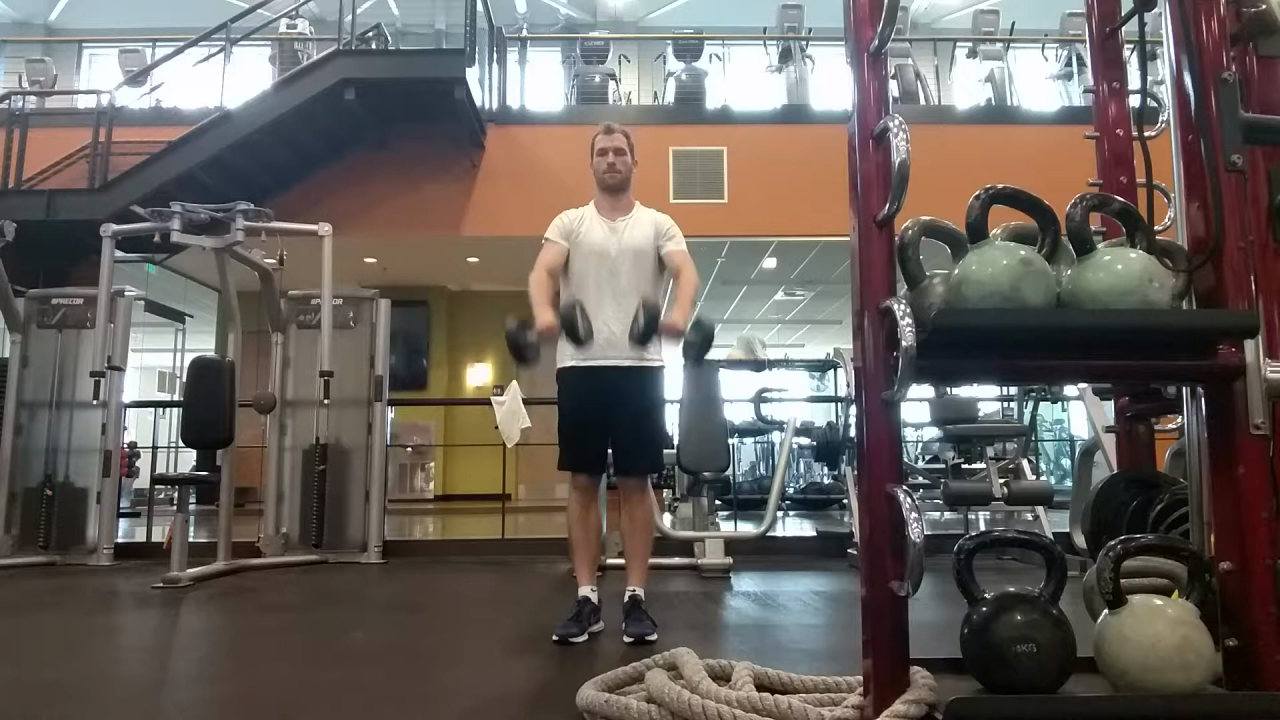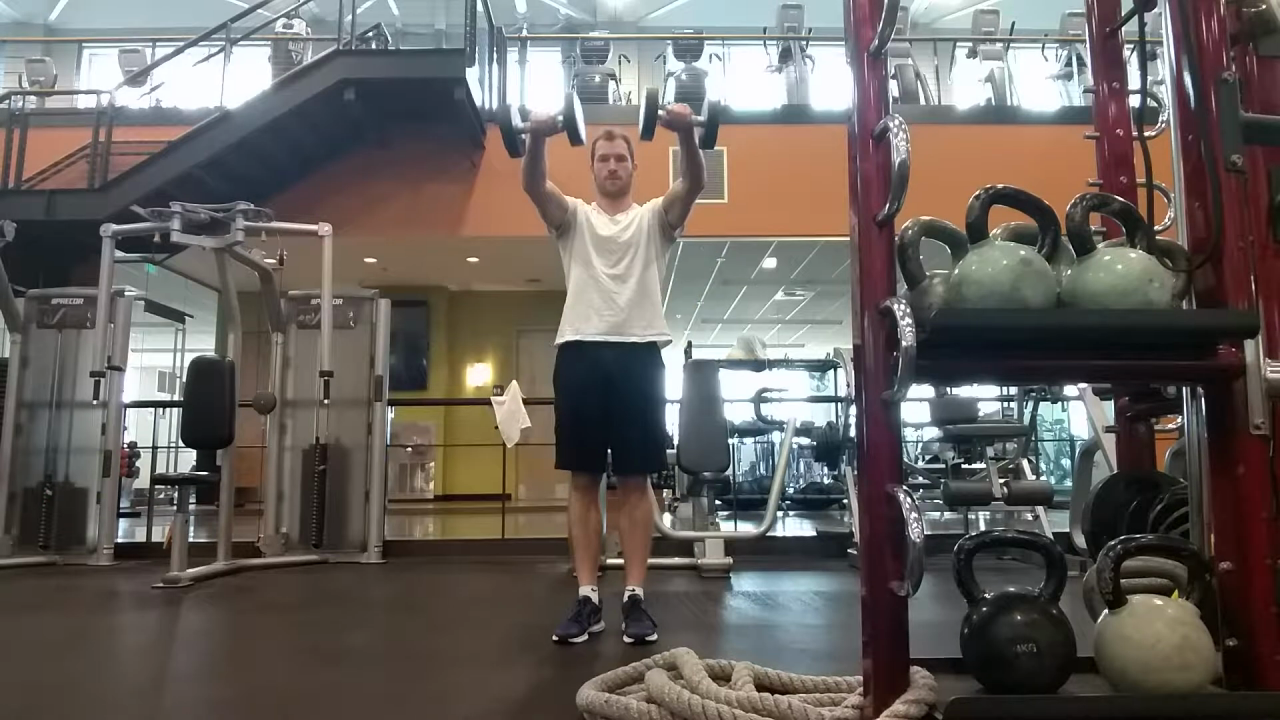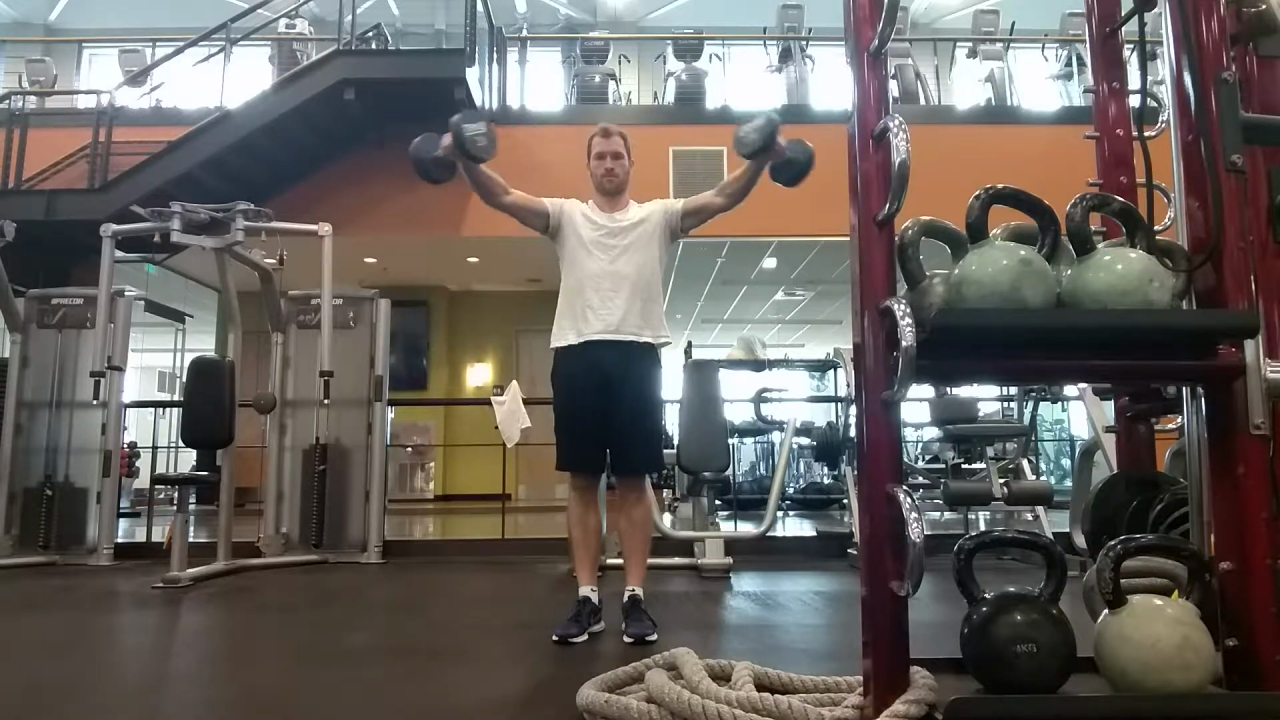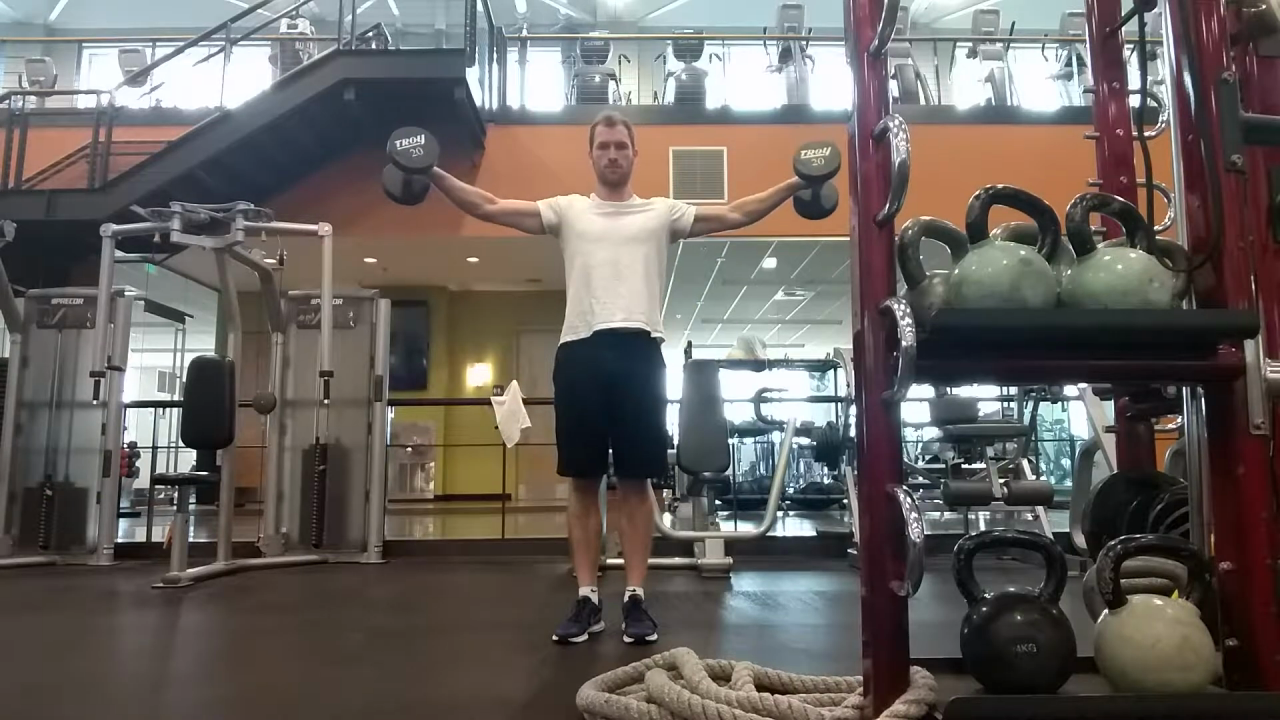
dt=0.7s
person 1, frame 1
left shoulder: (658, 224)
right shoulder: (569, 222)
left elbow: (686, 273)
right elbow: (542, 271)
left wrist: (680, 312)
right wrist: (543, 310)
left hip: (639, 368)
right hip: (580, 367)
left knee: (636, 483)
right knee: (583, 482)
left ankle: (635, 598)
right ankle: (587, 598)
person 1, frame 2
left shoulder: (656, 217)
right shoulder: (572, 216)
left elbow: (694, 183)
right elbow: (533, 184)
left wrist: (686, 134)
right wrist: (537, 138)
left hip: (638, 353)
right hip: (581, 353)
left knee: (635, 481)
right knee: (583, 480)
left ankle: (634, 597)
right ankle: (587, 597)
person 1, frame 3
left shoulder: (658, 216)
right shoulder: (565, 215)
left elbow: (722, 197)
right elbow: (502, 196)
left wrist: (759, 159)
right wrist: (466, 159)
left hip: (636, 354)
right hip: (578, 354)
left knee: (634, 480)
right knee: (582, 480)
left ankle: (634, 597)
right ankle: (587, 598)
person 1, frame 4
left shoulder: (662, 212)
right shoulder: (567, 210)
left elbow: (734, 214)
right elbow: (489, 207)
left wrist: (795, 183)
right wrist: (433, 174)
left hip: (639, 351)
right hip: (580, 352)
left knee: (636, 481)
right knee: (583, 481)
left ankle: (635, 599)
right ankle: (587, 599)
